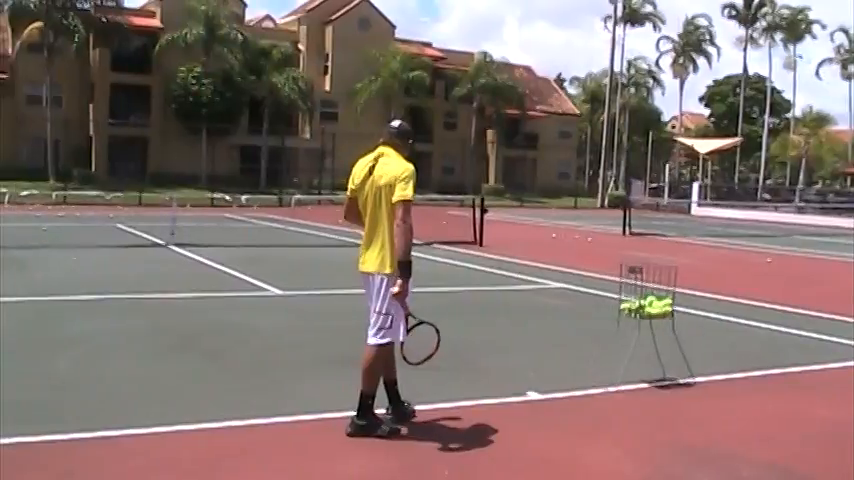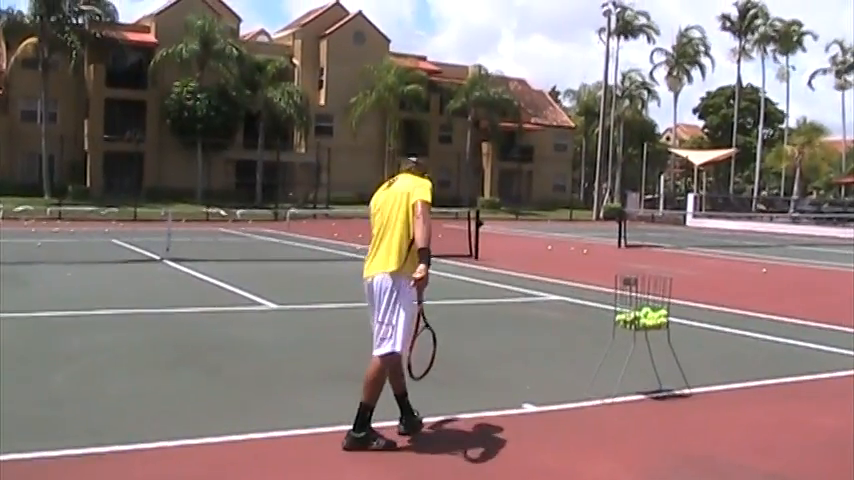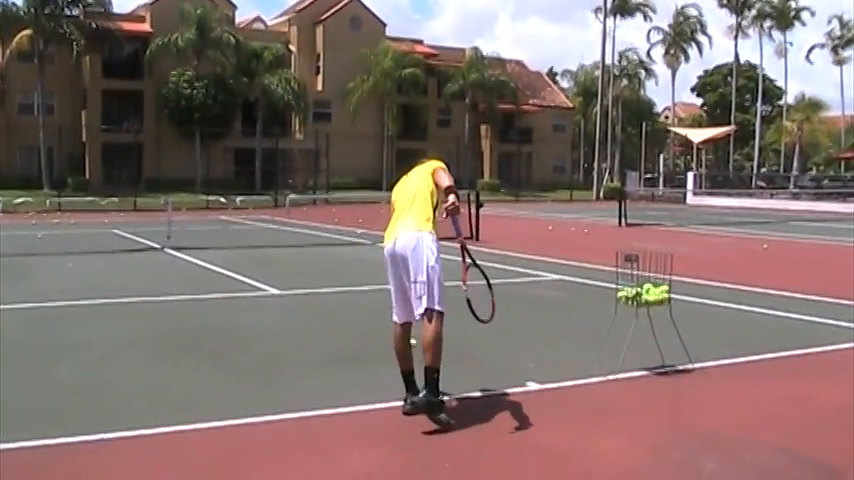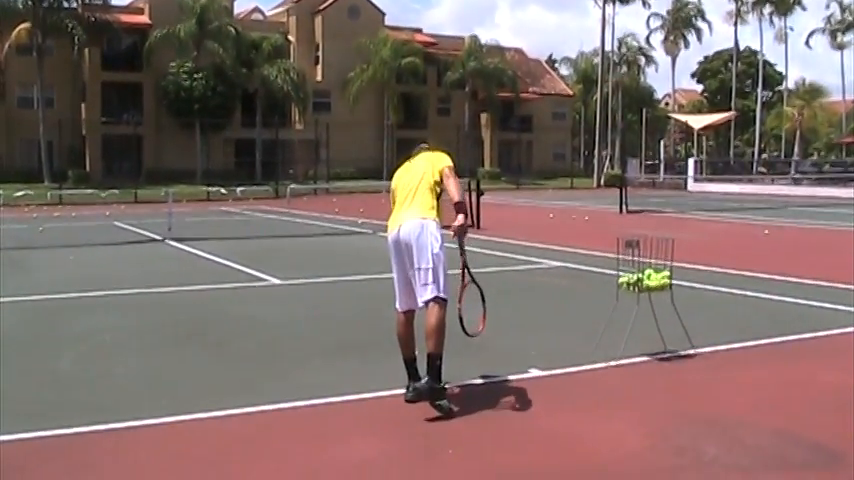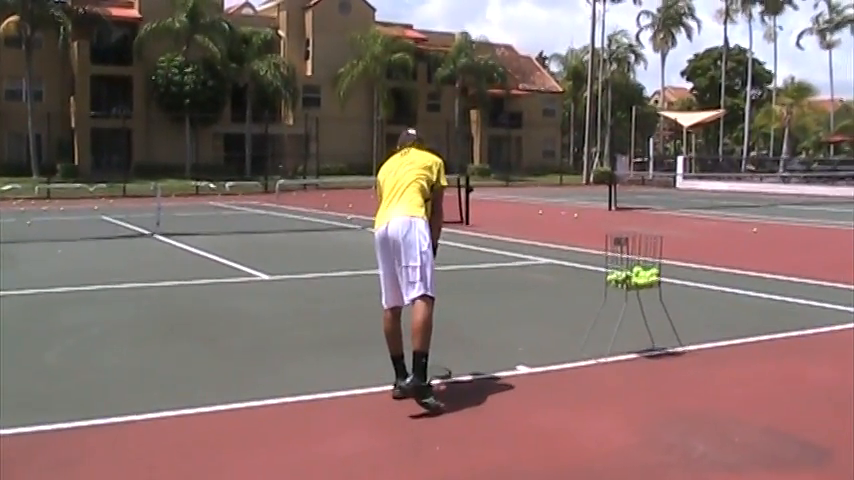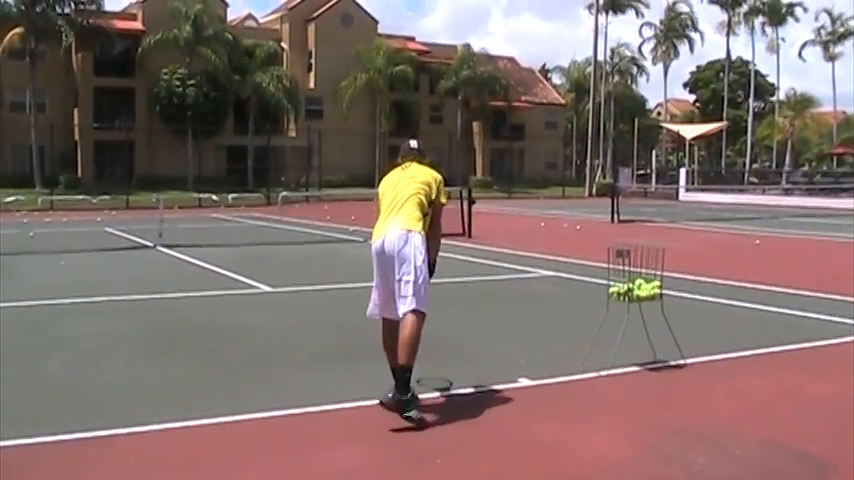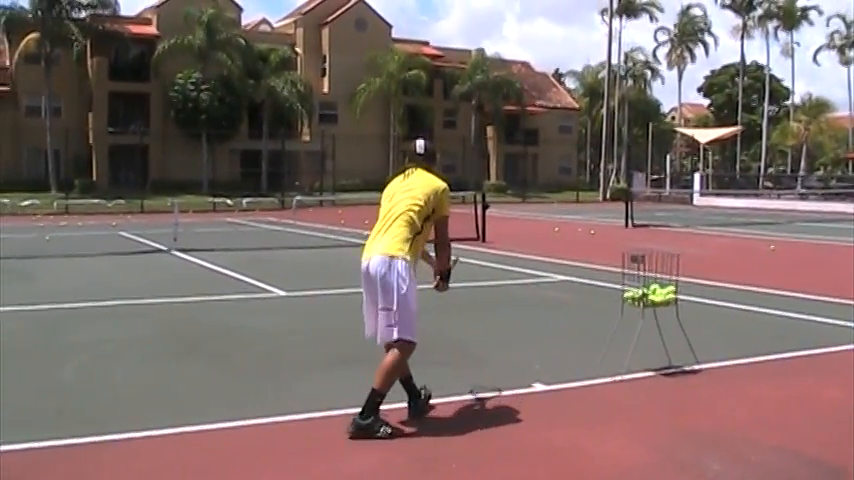
dt=0.7s
person 1, frame 1
left shoulder: (362, 165)
right shoulder: (403, 169)
left elbow: (350, 213)
right elbow: (402, 223)
right wrist: (403, 274)
left hip: (370, 261)
right hip: (388, 265)
left knee: (385, 336)
right knee: (380, 339)
left ankle: (395, 404)
right ankle: (363, 417)
person 1, frame 2
left shoulder: (382, 191)
right shoulder: (419, 184)
right elbow: (420, 217)
right wrist: (424, 261)
left hip: (372, 271)
right hip: (394, 274)
left knee: (389, 349)
right knee: (387, 353)
left ankle: (408, 415)
right ankle: (360, 430)
person 1, frame 3
left shoulder: (401, 184)
right shoulder: (432, 166)
right elbow: (442, 174)
right wrist: (451, 193)
left hip: (392, 241)
right hip: (418, 237)
left knee: (402, 320)
right knee: (432, 314)
left ankle: (411, 394)
right ankle: (430, 394)
person 1, frame 4
left shoulder: (400, 172)
right shoulder: (438, 157)
right elbow: (450, 179)
right wrist: (460, 211)
left hip: (395, 229)
right hip: (421, 225)
left knee: (404, 308)
right knee: (436, 300)
left ankle: (414, 381)
right ankle: (433, 381)
person 1, frame 5
left shoulder: (386, 166)
right shoulder: (433, 160)
right elbow: (436, 211)
right wrist: (433, 246)
left hip: (382, 225)
right hip: (410, 223)
left knee: (391, 305)
right knee: (422, 298)
left ankle: (401, 378)
right ankle: (418, 379)
person 1, frame 6
left shoulder: (388, 178)
right shoulder: (433, 176)
right elbow: (435, 228)
right wrist: (430, 265)
left hip: (379, 239)
right hip: (407, 236)
left knee: (390, 318)
right knee: (413, 313)
left ankle: (401, 391)
right ankle: (400, 392)
person 1, frame 7
left shoulder: (394, 183)
right shoulder: (438, 186)
right elbow: (441, 240)
left wrist: (432, 262)
right wrist: (445, 274)
left hip: (370, 257)
right hip: (393, 262)
left knee: (393, 339)
right knee: (402, 342)
left ankle: (415, 398)
right ankle: (366, 417)
